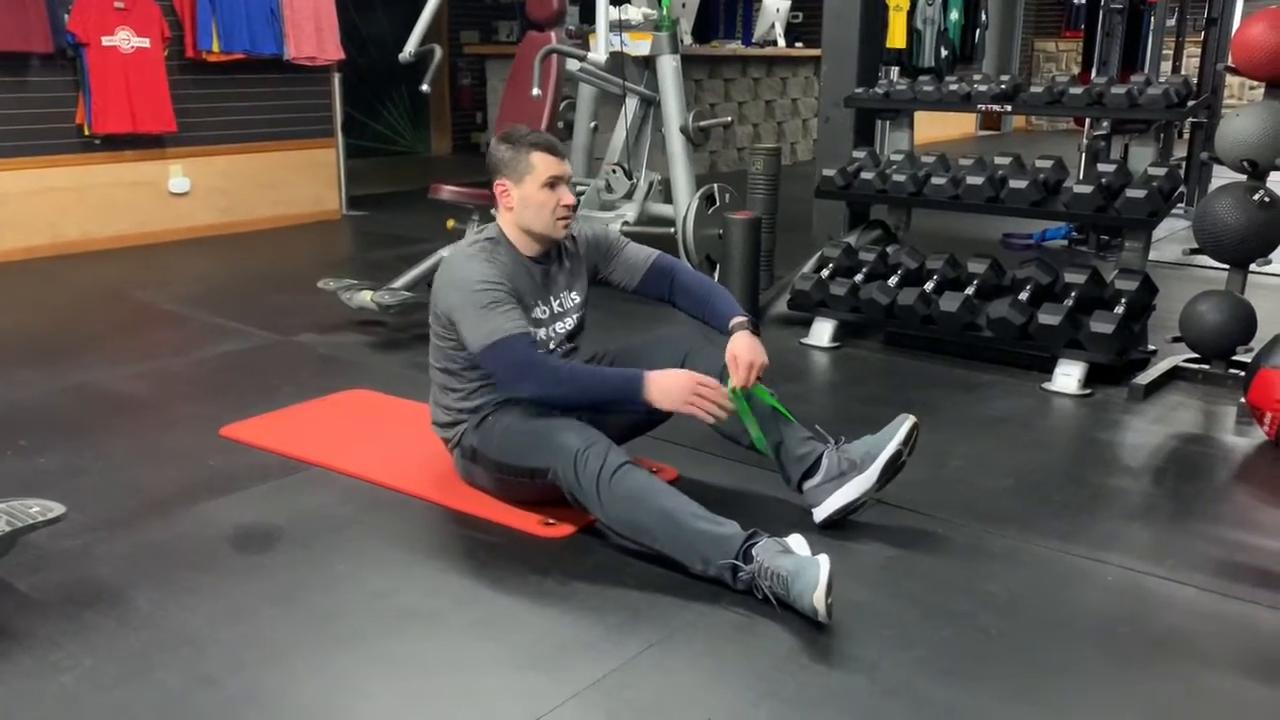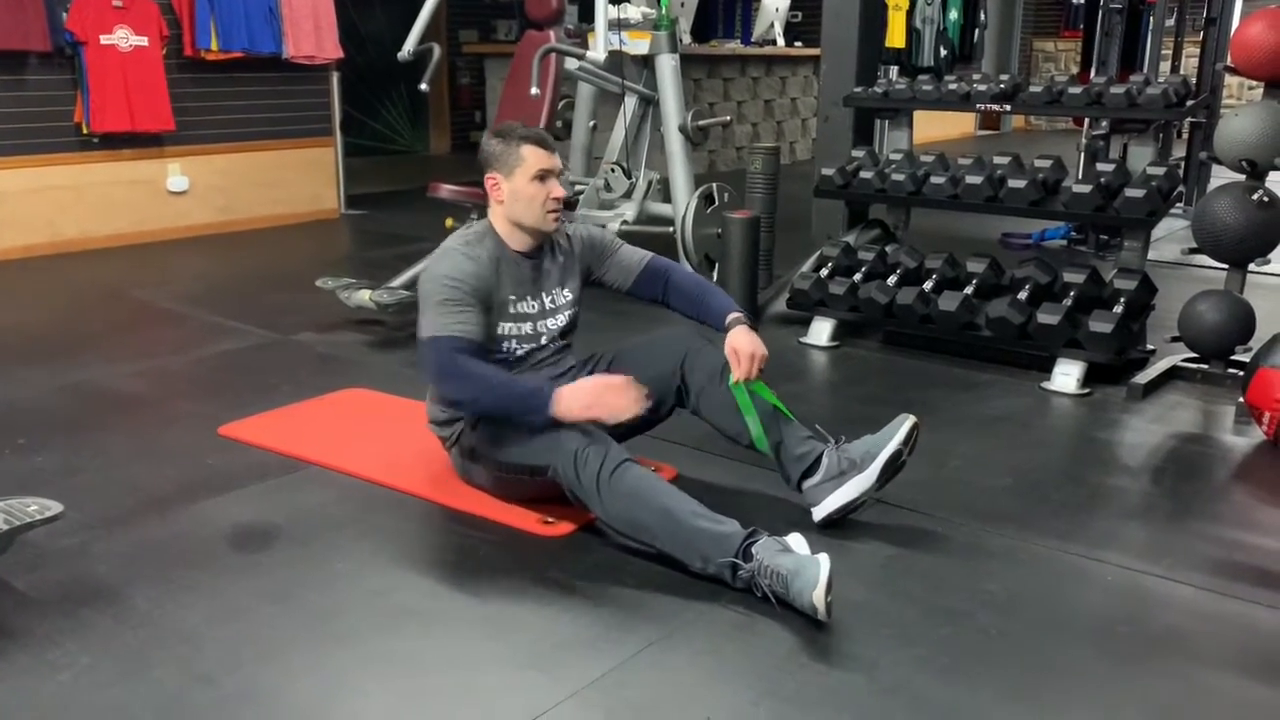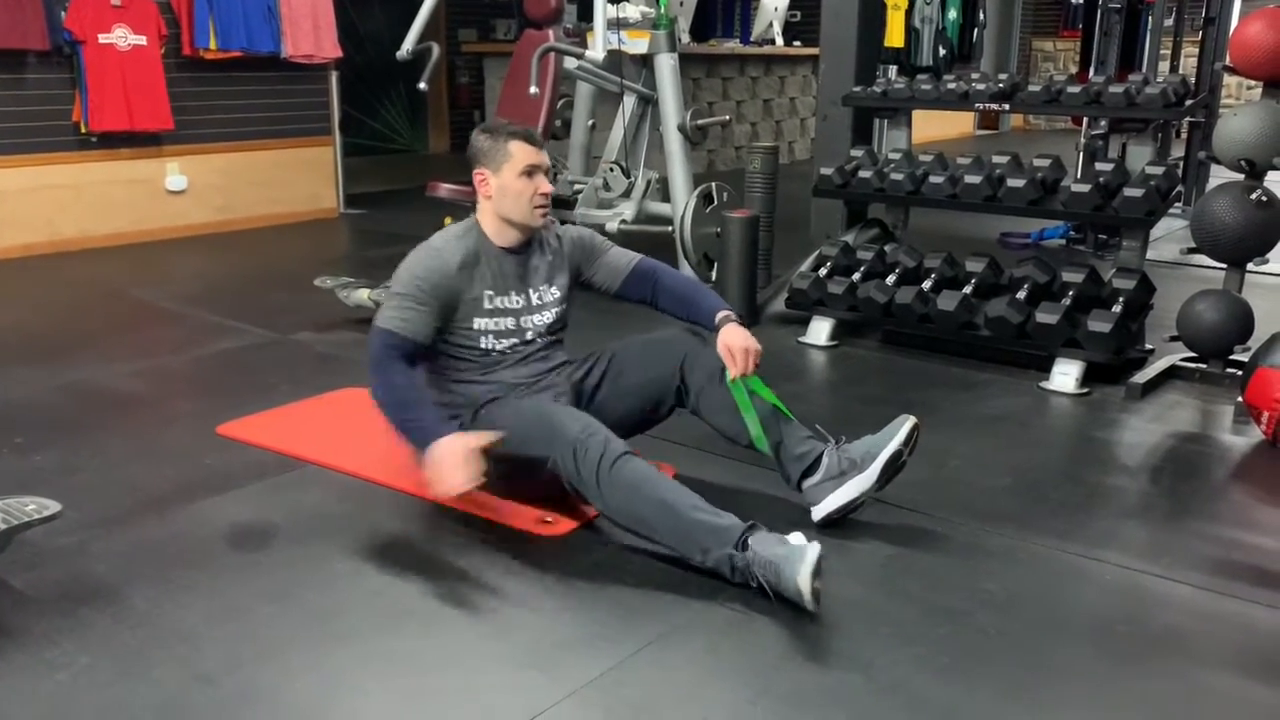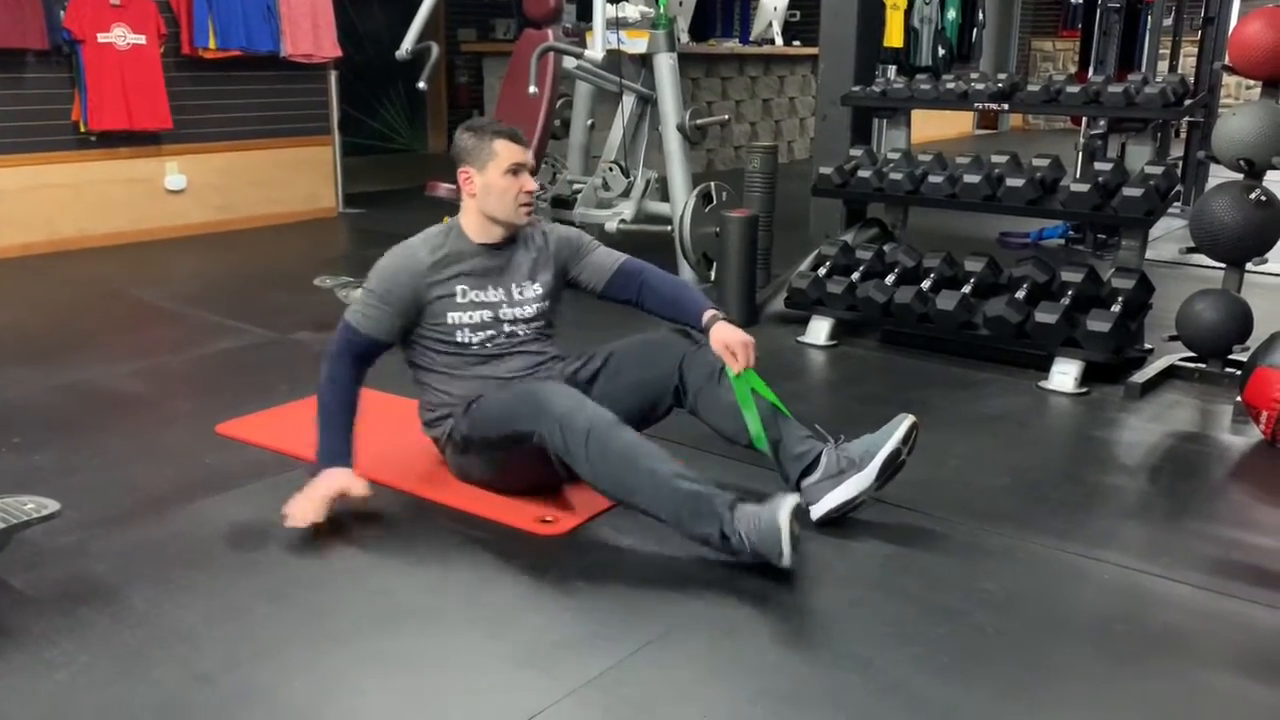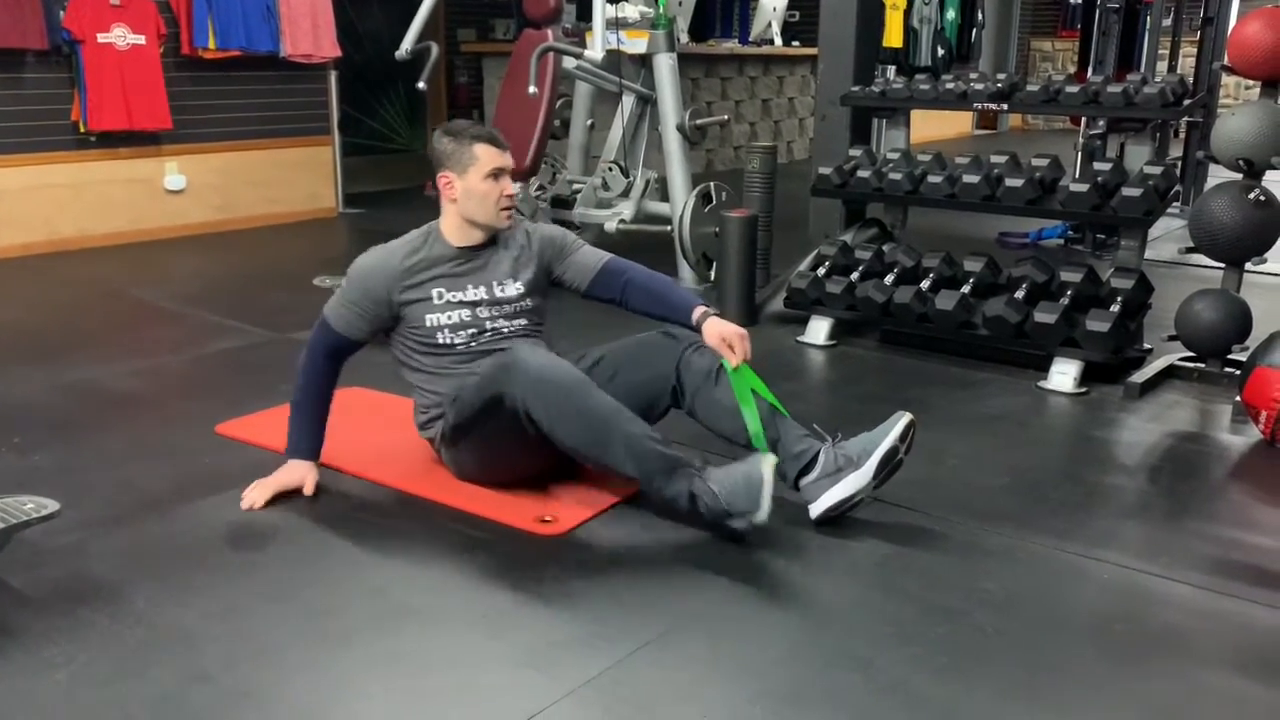
dt=0.1s
person 1, frame 1
left shoulder: (580, 244)
right shoulder: (474, 273)
left elbow: (671, 277)
right elbow: (516, 376)
left wrist: (738, 327)
right wrist: (646, 388)
left hip: (571, 396)
right hip: (492, 429)
left knee: (693, 346)
right knee: (585, 454)
left ankle: (819, 470)
right ankle: (757, 562)
person 1, frame 2
left shoulder: (574, 242)
right shoulder: (457, 269)
left elbow: (664, 278)
right elbow: (452, 378)
left wrist: (735, 323)
right wrist: (559, 400)
left hip: (565, 393)
right hip: (486, 429)
left knee: (691, 347)
right knee: (584, 454)
left ankle: (818, 469)
right ankle: (755, 562)
person 1, frame 3
left shoulder: (565, 242)
right shoulder: (436, 267)
left elbow: (654, 281)
right elbow: (389, 366)
left wrist: (724, 322)
right wrist: (439, 440)
left hip: (564, 388)
right hip: (486, 424)
left knee: (685, 350)
right knee: (578, 440)
left ankle: (818, 471)
right ankle: (751, 557)
person 1, frame 4
left shoulder: (551, 243)
right shoulder: (413, 267)
left elbow: (636, 279)
right elbow: (345, 359)
left wrist: (711, 320)
right wrist: (334, 464)
left hip: (554, 385)
right hip: (477, 431)
left knee: (684, 352)
right knee: (559, 410)
left ankle: (815, 468)
right ankle: (733, 527)
person 1, frame 5
left shoulder: (537, 241)
right shoulder: (389, 269)
left elbow: (621, 279)
right elbow: (324, 353)
left wrist: (702, 316)
right wrist: (302, 456)
left hip: (546, 404)
right hip: (473, 434)
left knee: (681, 351)
right knee: (530, 368)
left ankle: (814, 468)
right ankle: (701, 492)
